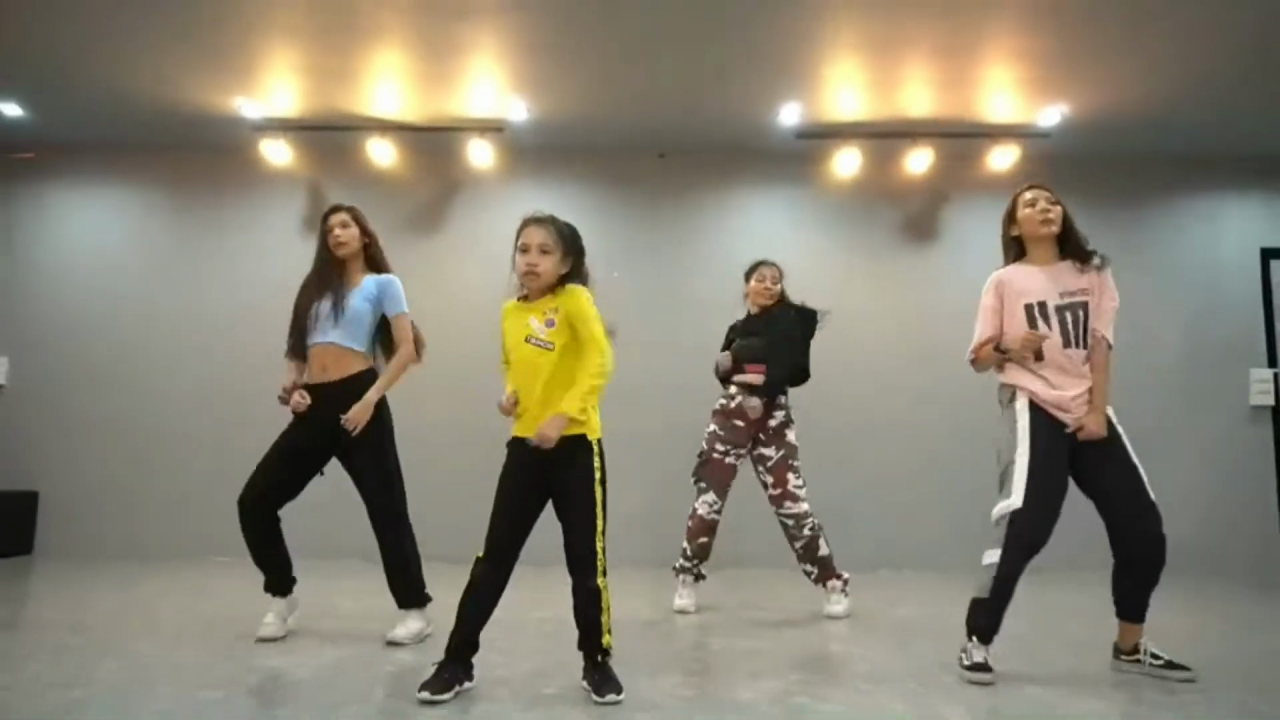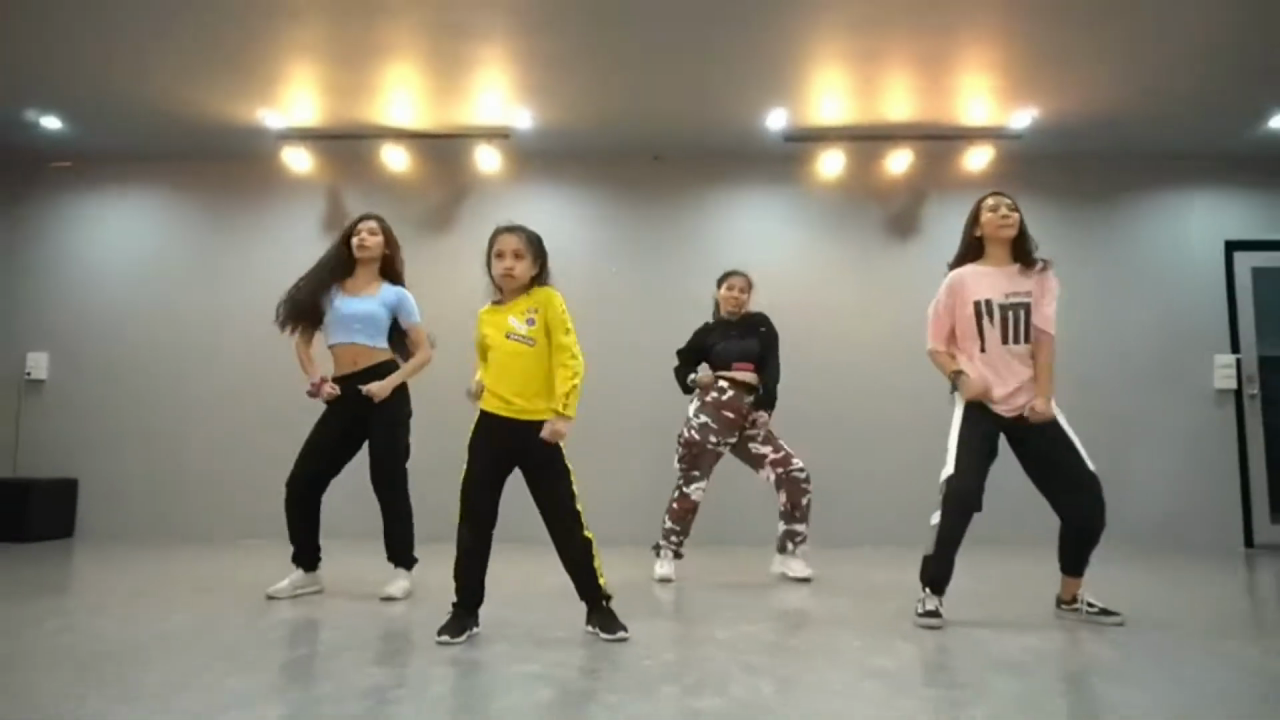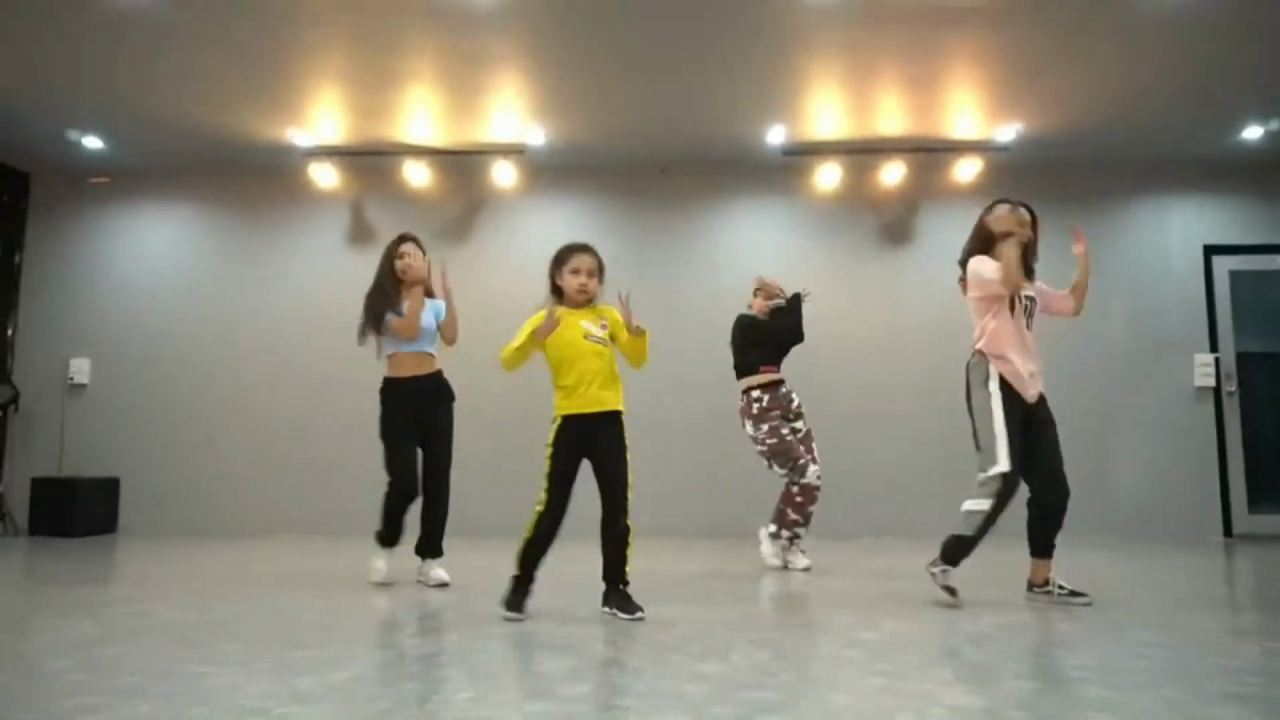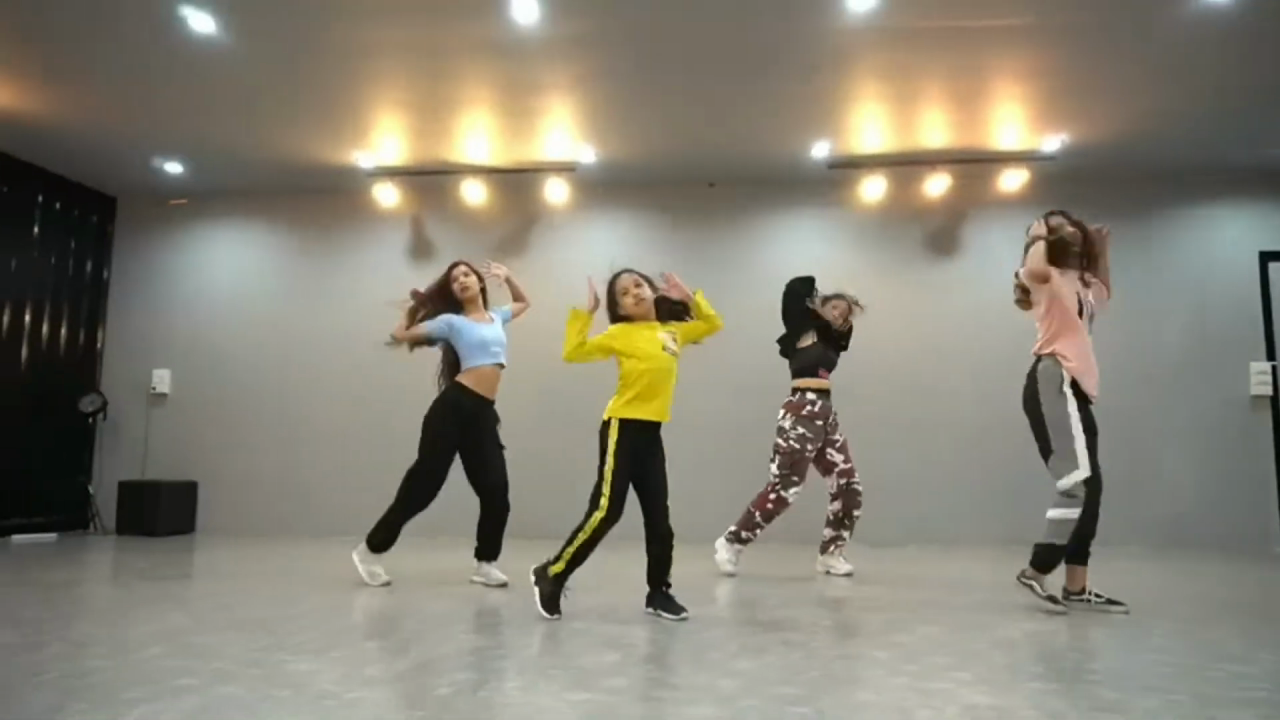
dt=0.5s
person 1, frame 1
left shoulder: (1093, 271)
right shoulder: (1003, 283)
left elbow: (1100, 347)
right elbow: (978, 358)
left wrist: (1097, 411)
right wrist: (1007, 345)
left hip: (1089, 415)
right hip: (1034, 409)
left knee: (1143, 527)
right knee: (1023, 524)
person 1, frame 2
left shoulder: (1040, 275)
right shoulder: (959, 280)
left elbow: (1043, 336)
right elbow: (936, 344)
left wrist: (1043, 395)
right wrist: (961, 378)
left hip: (1028, 403)
right hip: (977, 404)
left knee: (1085, 496)
right knee: (959, 495)
left ankle: (1070, 596)
right ankle: (931, 593)
person 1, frame 3
left shoulder: (1029, 279)
right shoulder: (982, 264)
left elbow: (1070, 306)
right elbow: (1008, 285)
left wrist: (1084, 261)
right wrist: (1008, 235)
left hip: (1028, 386)
right hip: (993, 378)
left knee: (1052, 485)
right knee: (1002, 475)
left ankle: (1041, 578)
right ankle: (946, 561)
person 1, frame 4
left shoulder: (1081, 281)
right shoulder: (1049, 277)
left elbow: (1103, 291)
right elbow: (1034, 271)
left wrist: (1100, 246)
right wrist: (1037, 238)
left hip: (1073, 387)
right hip: (1055, 382)
left knee: (1085, 486)
right knee: (1078, 482)
left ankle: (1076, 587)
right ankle: (1036, 571)
person 2, frame 1
left shoulder: (575, 299)
right shoulder: (510, 314)
left elbow: (599, 361)
left wrist: (565, 416)
right wrist: (511, 394)
left hip: (576, 446)
right hip: (526, 448)
left knee: (586, 560)
right knee: (494, 556)
person 2, frame 2
left shoulder: (548, 301)
right shoulder: (486, 316)
left elbow: (570, 360)
left wrist: (561, 414)
right wrist: (478, 381)
left hip: (538, 429)
right hip: (491, 427)
left knee: (568, 521)
right knee: (474, 521)
left ankle: (598, 606)
right ankle: (465, 610)
person 2, frame 3
left shoulder: (608, 317)
right shoulder: (547, 317)
left elbow: (637, 359)
right elbow: (509, 360)
left wrist: (635, 329)
right wrist: (538, 332)
left hip: (609, 420)
right hip: (570, 421)
left knee: (617, 509)
right knee: (552, 505)
left ankle: (616, 588)
right ankle: (521, 581)
person 2, frame 4
left shoulder: (674, 329)
right shoulder: (619, 333)
left elbow: (714, 325)
right elbow: (571, 353)
left wrist: (688, 297)
right wrist: (585, 310)
left hip: (651, 430)
right hip: (622, 427)
left knee: (658, 515)
right knee: (607, 509)
left ankle: (658, 591)
right ankle: (550, 576)
person 3, frame 1
left shoulder: (383, 284)
right shoulder: (317, 287)
left elbow: (406, 350)
right elbow: (297, 350)
left wrist: (369, 400)
right wrist: (293, 388)
left hip: (358, 404)
right hip: (313, 408)
left knee: (387, 510)
right knee: (258, 498)
right ankle: (281, 598)
person 3, frame 2
left shoulder: (396, 295)
right shoulder: (326, 288)
left elbow: (423, 352)
right elbow: (301, 338)
left wrist: (390, 383)
right wrist: (316, 380)
left hip: (383, 389)
right hip: (343, 396)
left knee: (389, 481)
right knee: (302, 481)
left ankle: (401, 570)
right ankle: (306, 569)
person 3, frame 3
left shoulder: (435, 304)
right shoulder: (381, 300)
left elbow: (451, 338)
right elbow: (407, 330)
left wrist: (448, 296)
right wrist: (415, 287)
left hip: (435, 390)
right hip: (398, 394)
left knee: (437, 479)
right knee: (404, 479)
left ankle: (430, 558)
right ankle: (386, 547)
person 3, frame 4
left shoulder: (496, 317)
right shoulder: (451, 321)
left elbow: (523, 303)
right elbow: (400, 336)
left wrist: (507, 278)
right wrist: (416, 305)
left hip: (482, 412)
right hip: (455, 405)
left knee: (496, 490)
right knee: (423, 484)
left ankle: (485, 563)
right ankle: (370, 550)
person 4, frame 1
left shoulder: (789, 317)
right shoulder: (737, 329)
left elbow: (793, 363)
left wrist: (767, 398)
right wrist: (725, 366)
left hip: (774, 416)
right hip: (731, 410)
left knee: (791, 504)
right knee: (708, 499)
left ankle: (834, 585)
right ankle: (687, 580)
person 4, frame 2
left shoulder: (760, 325)
right shoulder: (708, 332)
left elbow: (771, 367)
right elbow: (684, 365)
left wrist: (766, 406)
right wrist: (693, 379)
left hip: (750, 411)
right hip: (712, 405)
left knee: (795, 473)
right knee: (692, 482)
left ankle: (788, 554)
right ankle: (666, 553)
person 4, frame 3
left shoulder: (776, 334)
right shoulder: (744, 324)
left elbow: (795, 334)
right elbow: (782, 330)
left wrist: (788, 299)
right wrist: (791, 301)
left hip: (785, 403)
right hip: (757, 409)
left knee: (810, 479)
right knee: (804, 475)
left ankle: (789, 546)
right ankle: (775, 538)
person 4, frame 4
left shoulder: (829, 339)
right shoulder: (802, 325)
right elbow: (795, 290)
left wrist: (847, 318)
right wrist: (814, 299)
left hip: (824, 413)
right hip: (800, 412)
left knee: (849, 487)
right knee: (783, 487)
left ankle: (831, 554)
right ankle: (731, 543)
